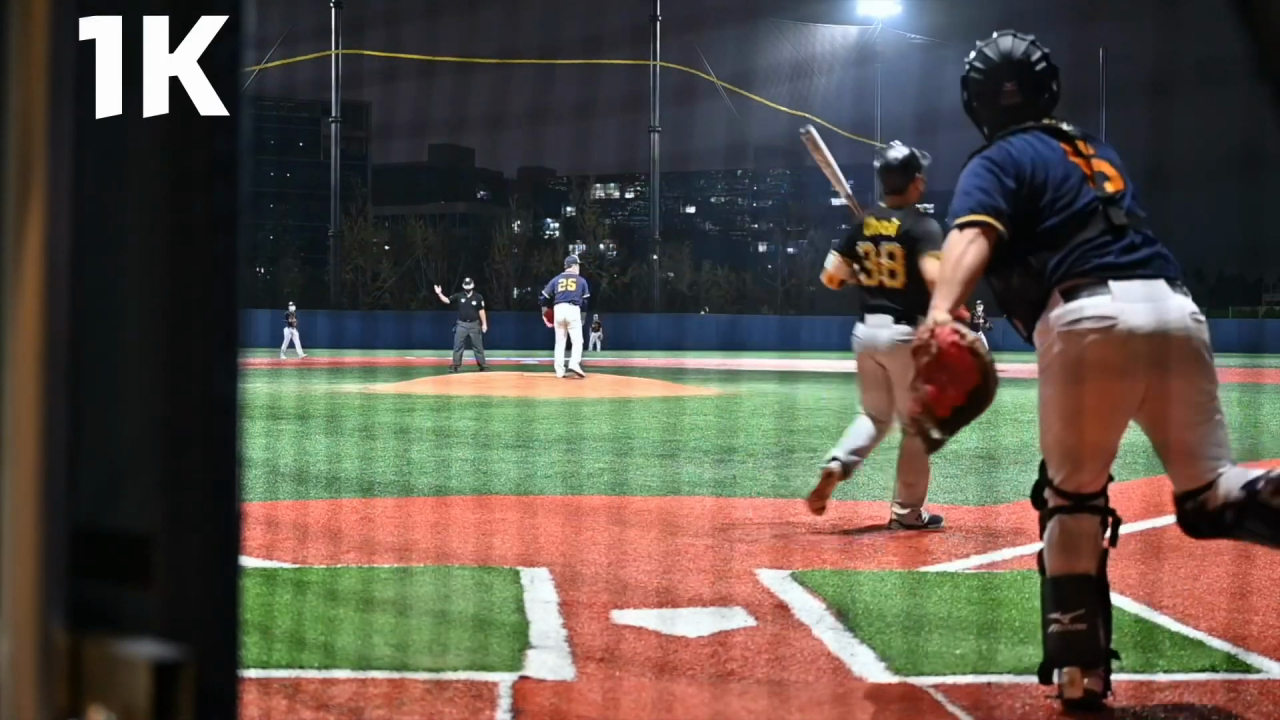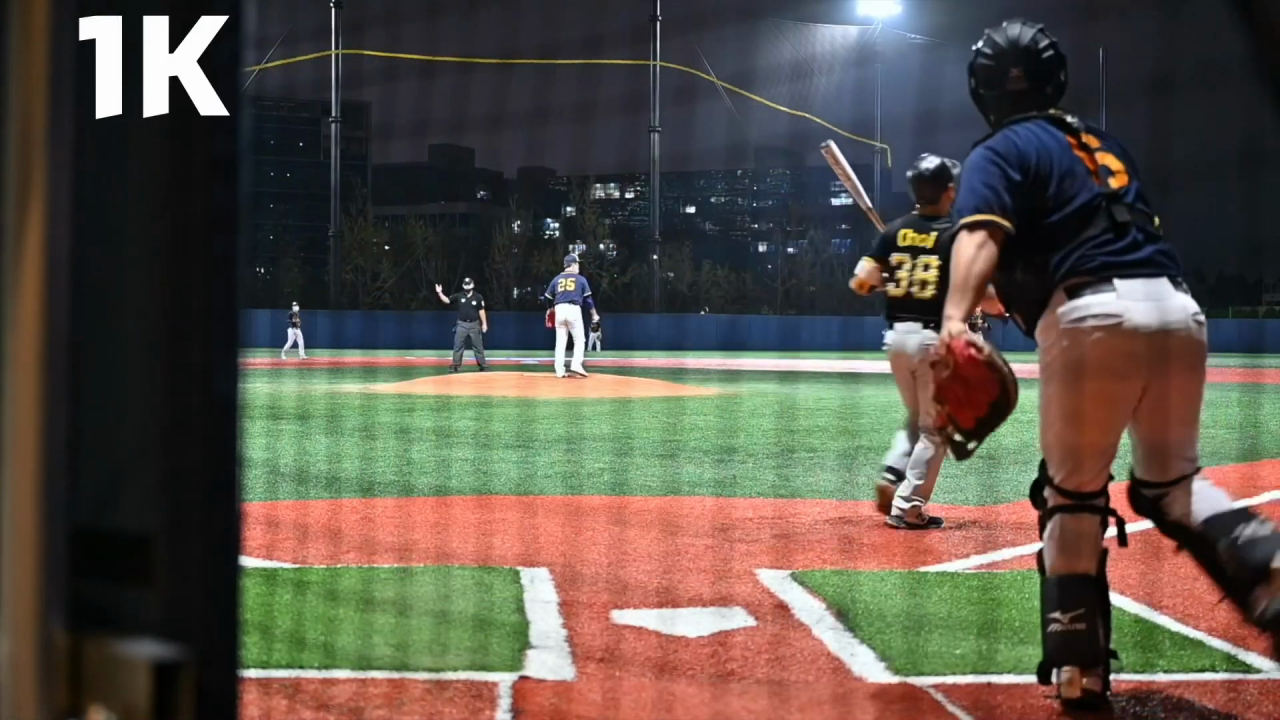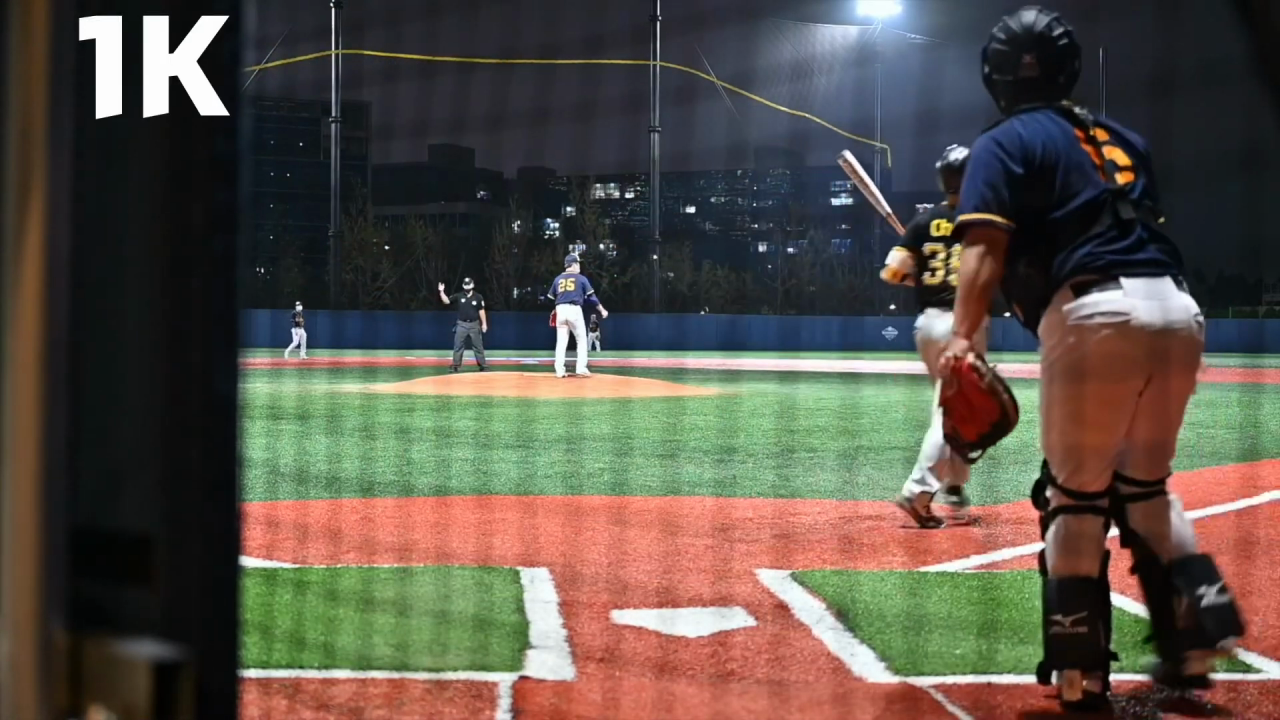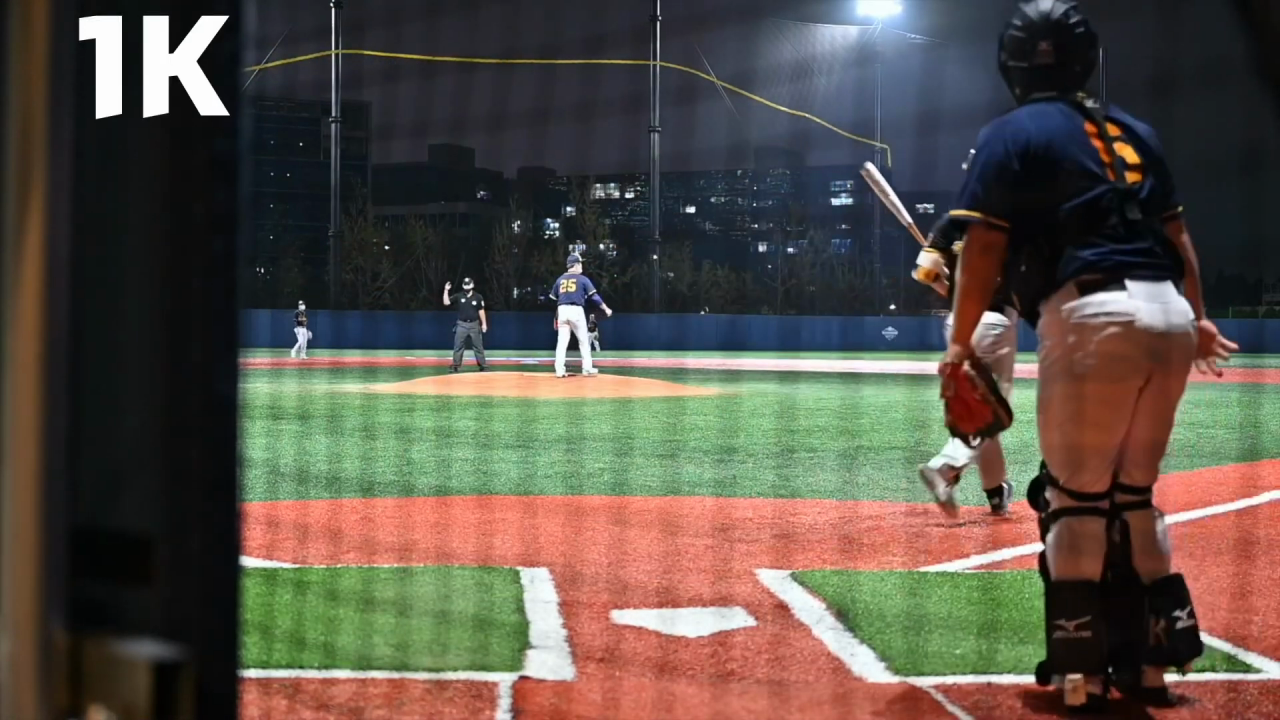
dt=0.1s
person 1, frame 1
left shoulder: (996, 162)
right shoulder: (1093, 148)
left elbow: (970, 238)
left wrist: (939, 314)
left hip: (1090, 320)
right hip: (1174, 310)
left knee: (1072, 499)
right knee: (1206, 485)
left ankle: (1080, 672)
person 1, frame 2
left shoulder: (998, 153)
right shoulder: (1105, 141)
left elbow: (979, 237)
left wrist: (954, 320)
left hip: (1094, 317)
right hip: (1175, 308)
left knee: (1073, 498)
right knee: (1170, 483)
left ankle: (1080, 672)
person 1, frame 3
left shoulder: (1005, 144)
right shoulder: (1122, 134)
left elbow: (985, 247)
left wrist: (962, 339)
left hip: (1092, 317)
right hip: (1172, 310)
left knee: (1075, 497)
right knee: (1144, 487)
left ankle: (1080, 673)
right ankle: (1196, 631)
person 1, frame 4
left shoulder: (1011, 134)
right shoulder: (1135, 130)
left elbow: (982, 246)
right elbow: (1177, 235)
left wrist: (959, 340)
right wrist: (1197, 317)
left hip: (1091, 316)
right hip: (1169, 313)
left knee: (1076, 498)
right knee: (1134, 493)
left ankle: (1082, 675)
right ankle: (1157, 654)
person 2, frame 1
left shoulder: (860, 223)
right shoulder: (922, 224)
left elbow: (830, 276)
right elbow: (934, 278)
left hip: (865, 331)
right hip: (904, 333)
left knee: (874, 417)
right knee: (916, 425)
left ankle: (837, 466)
right ankle: (907, 512)
person 2, frame 2
left shoulder: (893, 232)
right shoulder: (957, 236)
left elbow: (861, 281)
left hip: (897, 337)
right hip: (934, 339)
left knee: (918, 419)
right knee: (935, 428)
left ankle: (892, 476)
right ankle: (907, 506)
person 2, frame 3
left shoulder: (923, 221)
left elbow: (891, 272)
left hip: (927, 323)
left knee: (948, 408)
left ankle: (953, 488)
right ankle: (918, 490)
person 2, frame 4
left shoulder: (952, 222)
left elbow: (924, 270)
left wrist: (942, 281)
left hip: (959, 322)
right hip: (995, 321)
left ankle: (995, 491)
right ankle: (944, 467)
